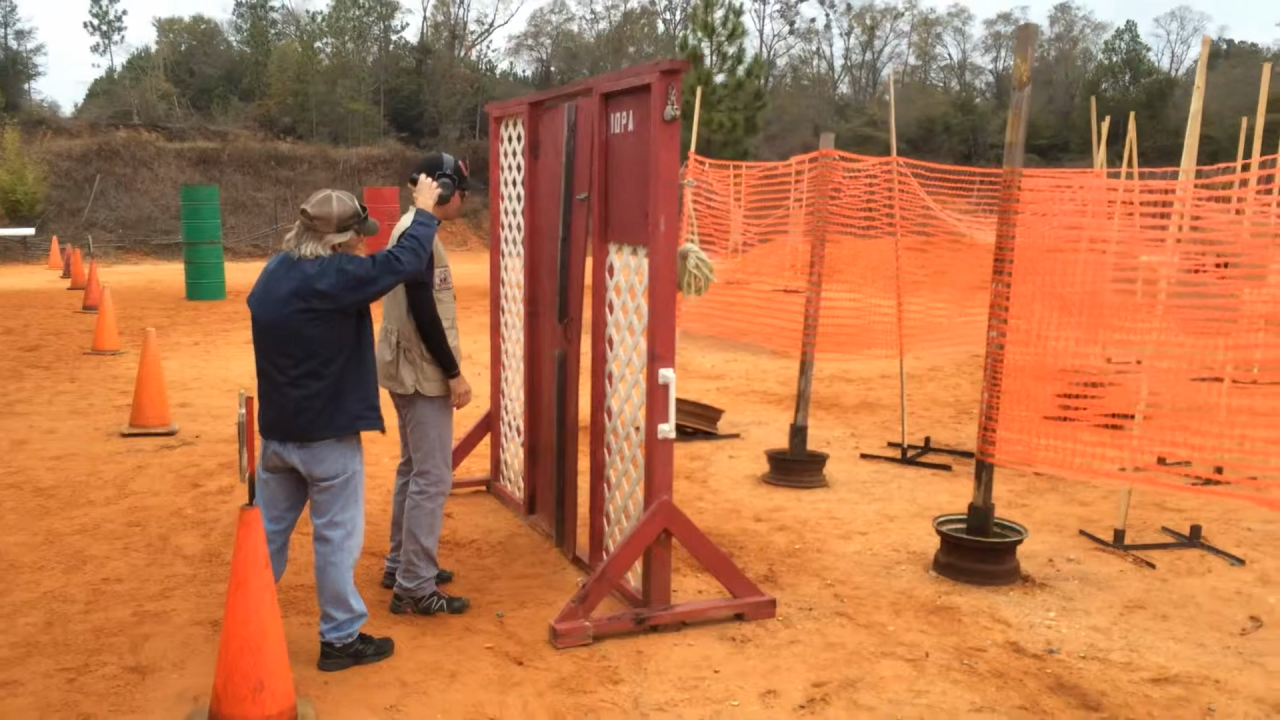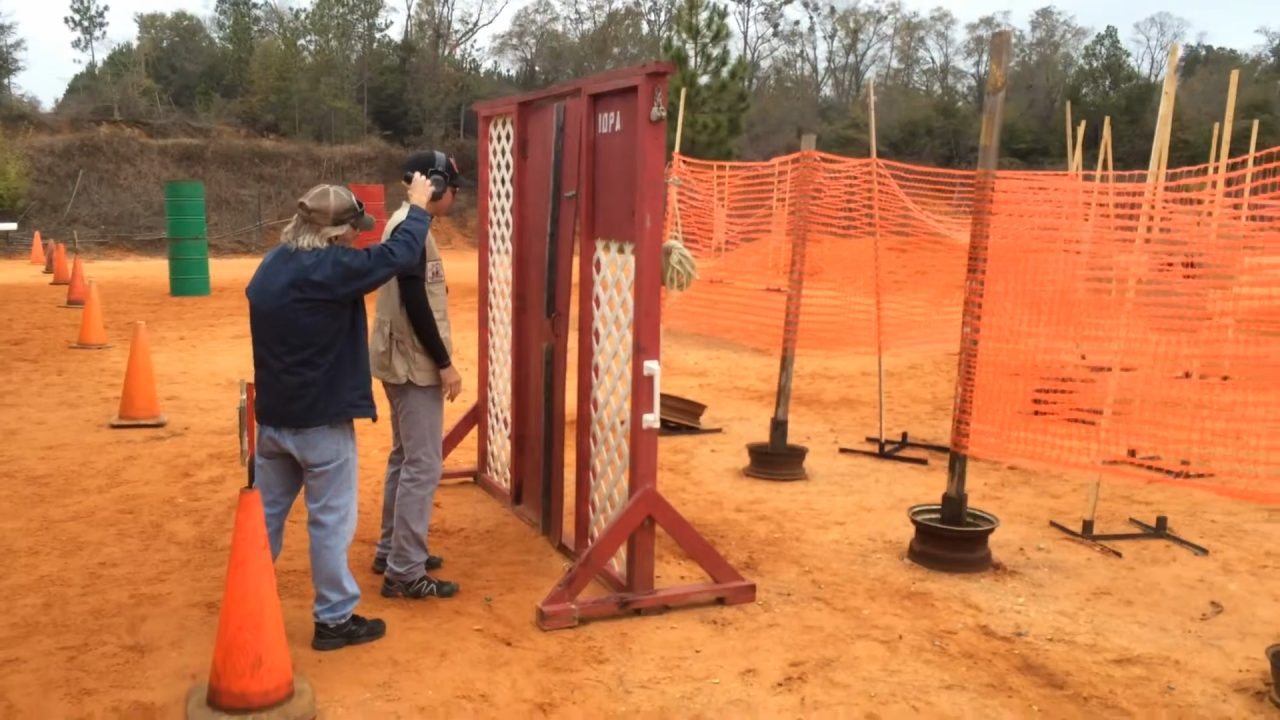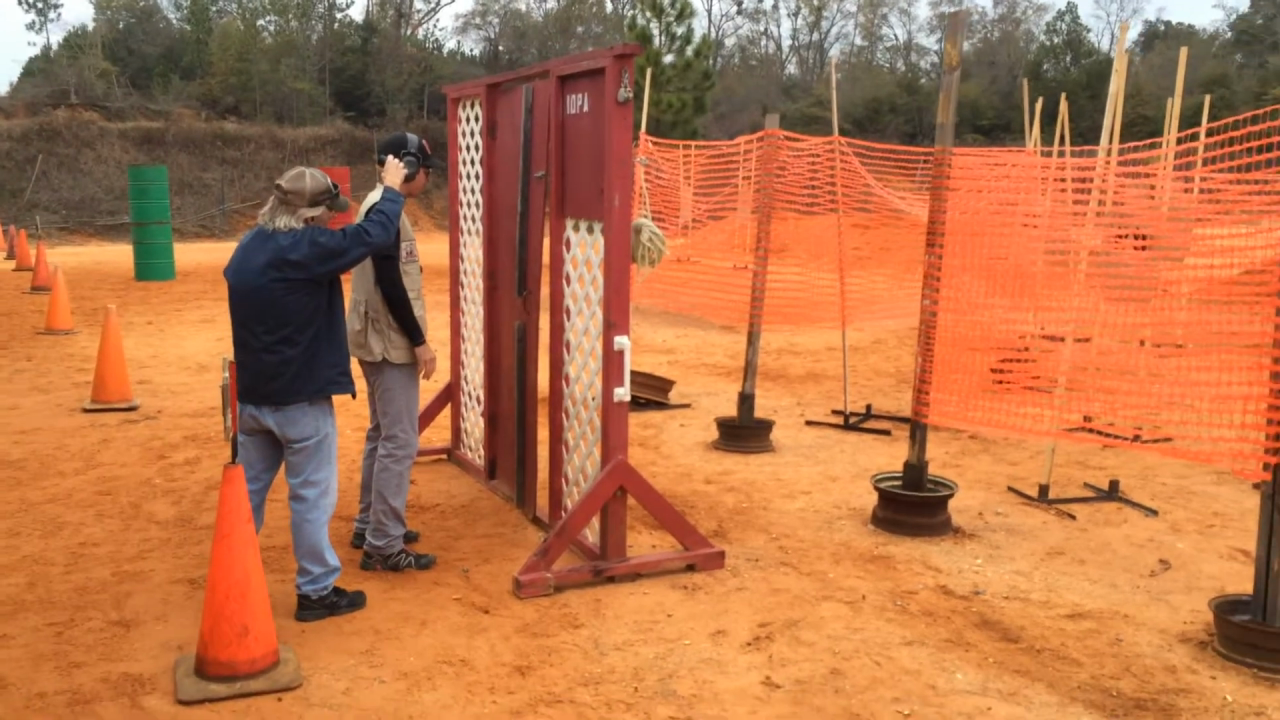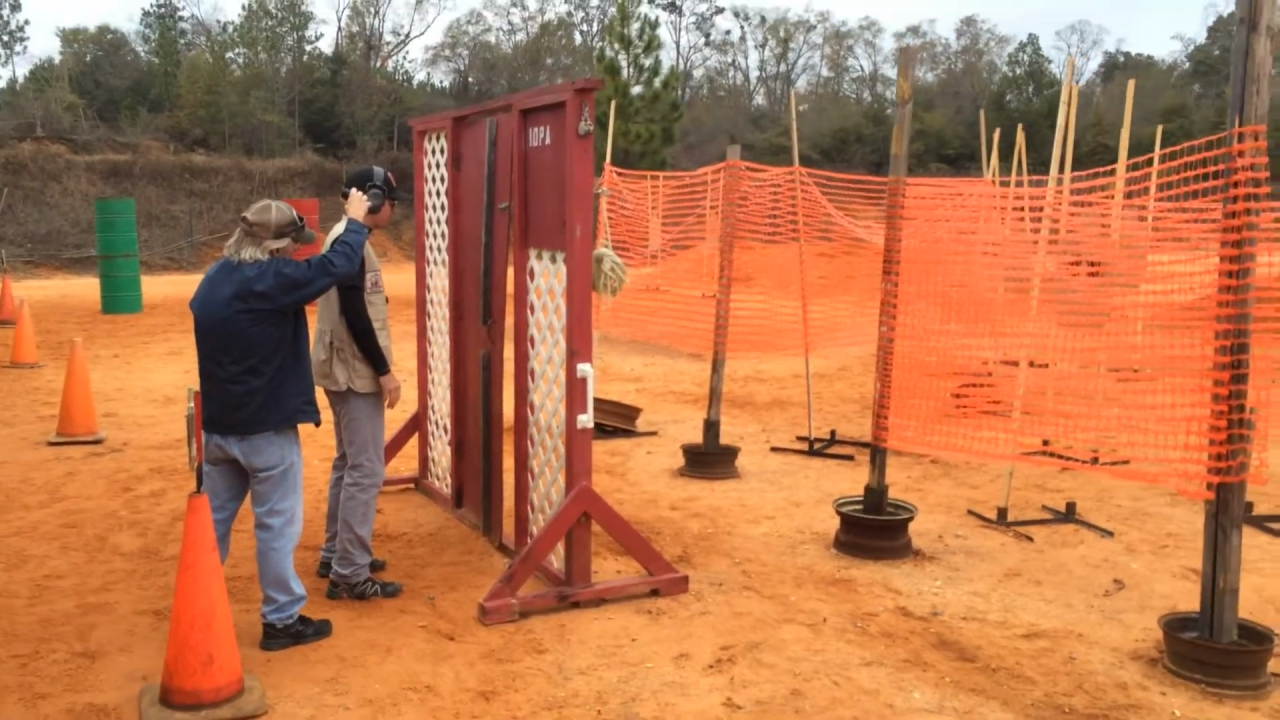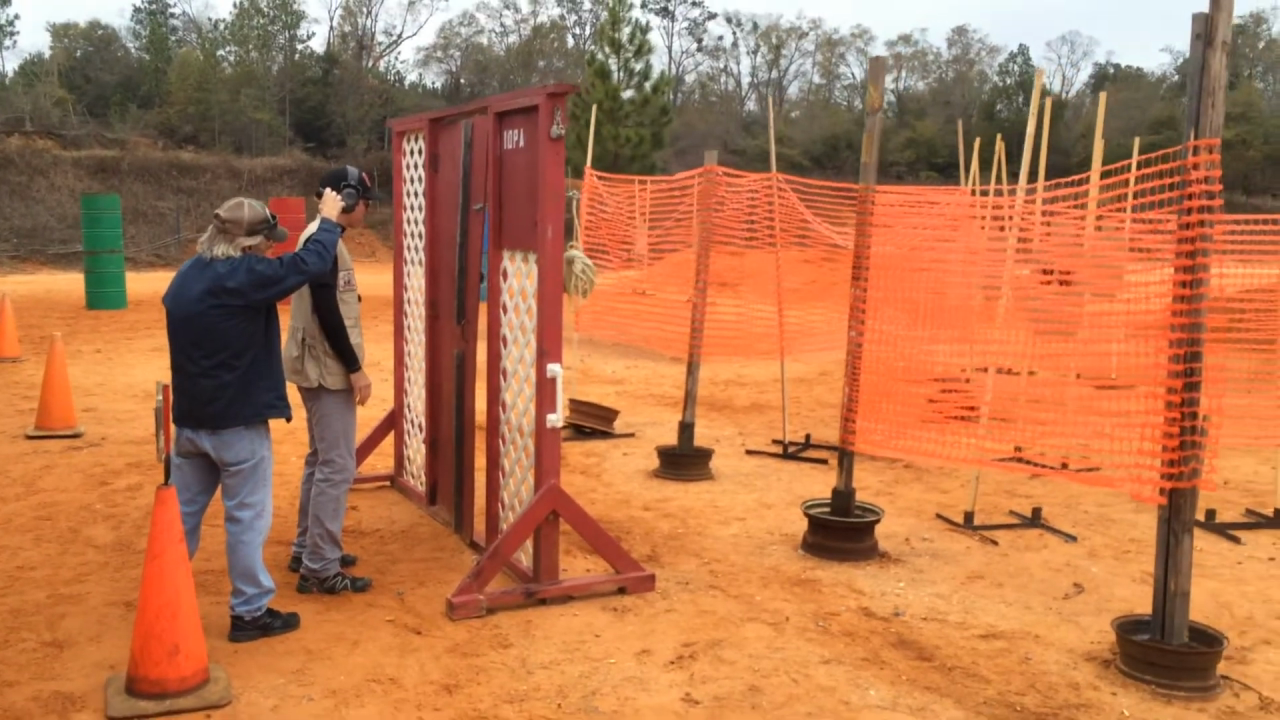
dt=0.4s
person 1, frame 1
left shoulder: (273, 273)
right shoulder: (336, 277)
right elbow: (406, 260)
right wrist: (424, 211)
left hip: (277, 430)
right hip: (328, 435)
left knee: (268, 531)
right knee: (337, 538)
right ankle: (341, 639)
person 1, frame 2
left shoulder: (271, 265)
right shoulder: (331, 268)
right elbow: (399, 254)
right wrist: (418, 207)
left hip: (273, 416)
right hip: (322, 421)
left knee: (264, 516)
right knee: (330, 522)
right ankle: (334, 620)
person 1, frame 3
left shoulder: (248, 247)
right shoulder: (308, 248)
right elbow: (375, 234)
right wrist: (391, 189)
left hip: (252, 394)
right hip: (301, 397)
left knee: (246, 491)
right knee: (311, 496)
right ankle: (316, 591)
person 1, frame 4
left shoulder: (213, 279)
right shoulder: (273, 279)
right elbow: (338, 264)
right wrist: (355, 221)
left hip: (218, 424)
right hip: (267, 426)
left knee: (212, 519)
right knee: (277, 524)
right ankle: (281, 620)
person 1, frame 5
left shoulder: (186, 275)
right shoulder: (245, 276)
right elbow: (311, 262)
right wrist: (329, 220)
left hip: (190, 418)
right hip: (238, 422)
left knee: (182, 513)
right knee: (246, 518)
right ankle: (250, 613)
person 2, frame 1
left shoulder: (413, 230)
right elbow: (422, 310)
left wrist: (446, 370)
right wrist: (454, 373)
left hip: (413, 371)
right hip: (422, 374)
left knee: (414, 470)
right knee: (432, 478)
left ankle: (402, 565)
right ankle: (414, 587)
person 2, frame 2
left shoulder: (406, 224)
right shoulder: (410, 227)
right elbow: (415, 303)
left wrist: (437, 361)
right wrist: (445, 363)
left hip: (405, 362)
right hip: (414, 364)
left knee: (405, 458)
right knee: (423, 465)
left ankle: (392, 551)
right ankle: (404, 572)
person 2, frame 3
left shoulder: (379, 206)
right shoulder: (383, 209)
right elbow: (389, 283)
left wrist: (411, 339)
right wrist: (419, 342)
left hip: (382, 341)
right hip: (391, 343)
left knee: (382, 435)
right knee: (399, 441)
left ankle: (369, 526)
right ankle: (383, 546)
person 2, frame 4
left shoulder: (347, 238)
right elbow: (353, 312)
left wrist: (377, 369)
right wrist: (384, 371)
left hip: (348, 371)
right hip: (356, 373)
left knee: (349, 464)
right knee: (366, 470)
left ankle: (336, 555)
right ankle: (349, 574)
person 2, frame 5
left shoulder: (320, 238)
right elbow: (326, 311)
left wrist: (347, 366)
right wrist: (354, 368)
left hip: (320, 368)
right hip: (328, 369)
left knee: (321, 461)
right knee: (337, 466)
left ankle: (307, 550)
right ankle: (319, 568)
